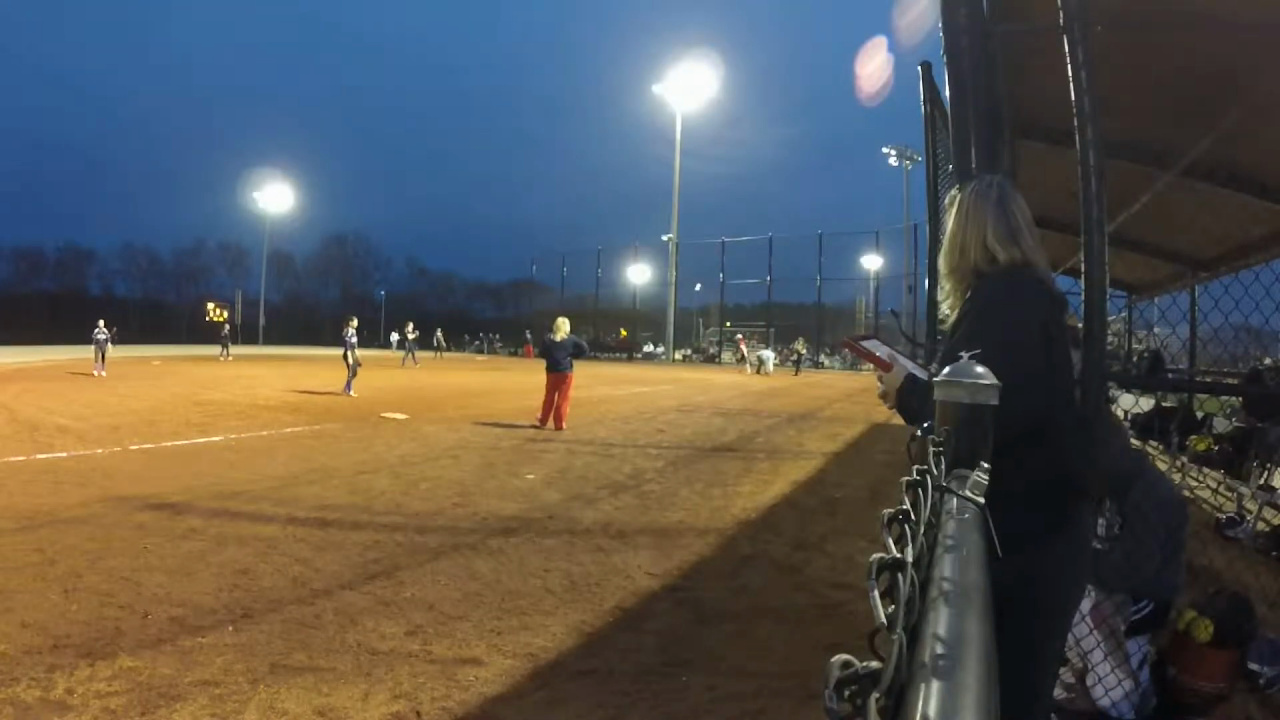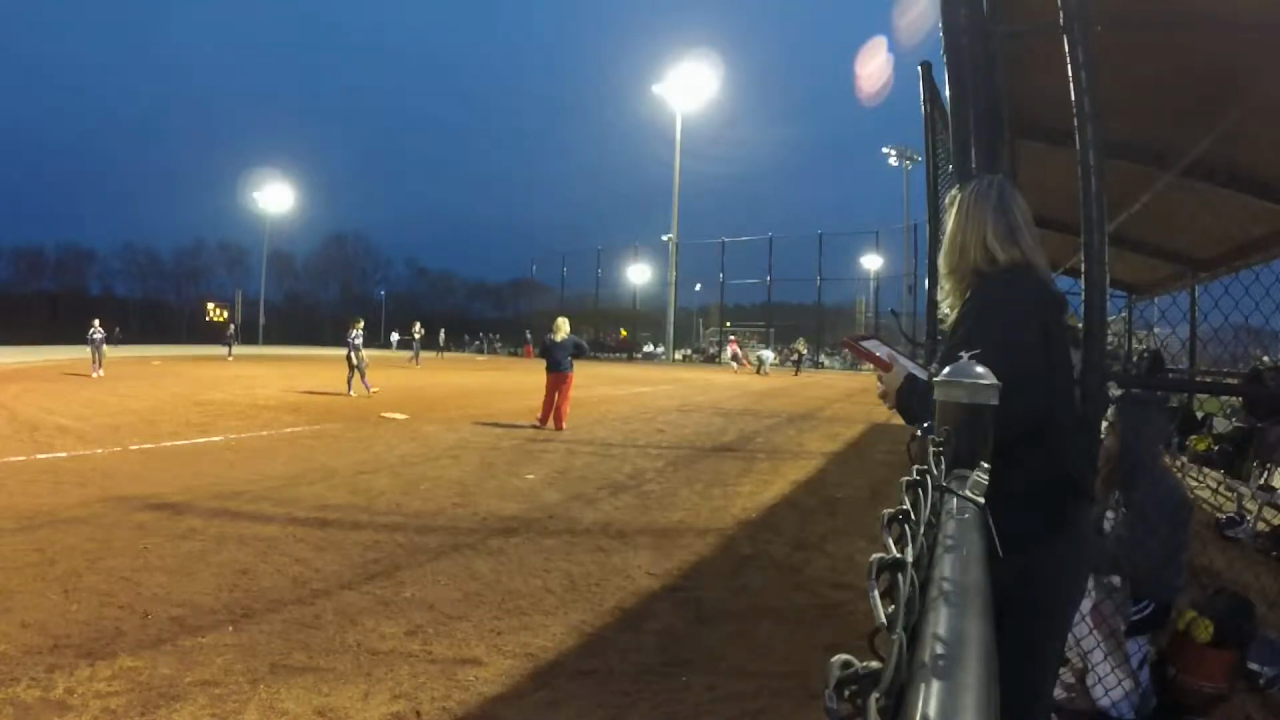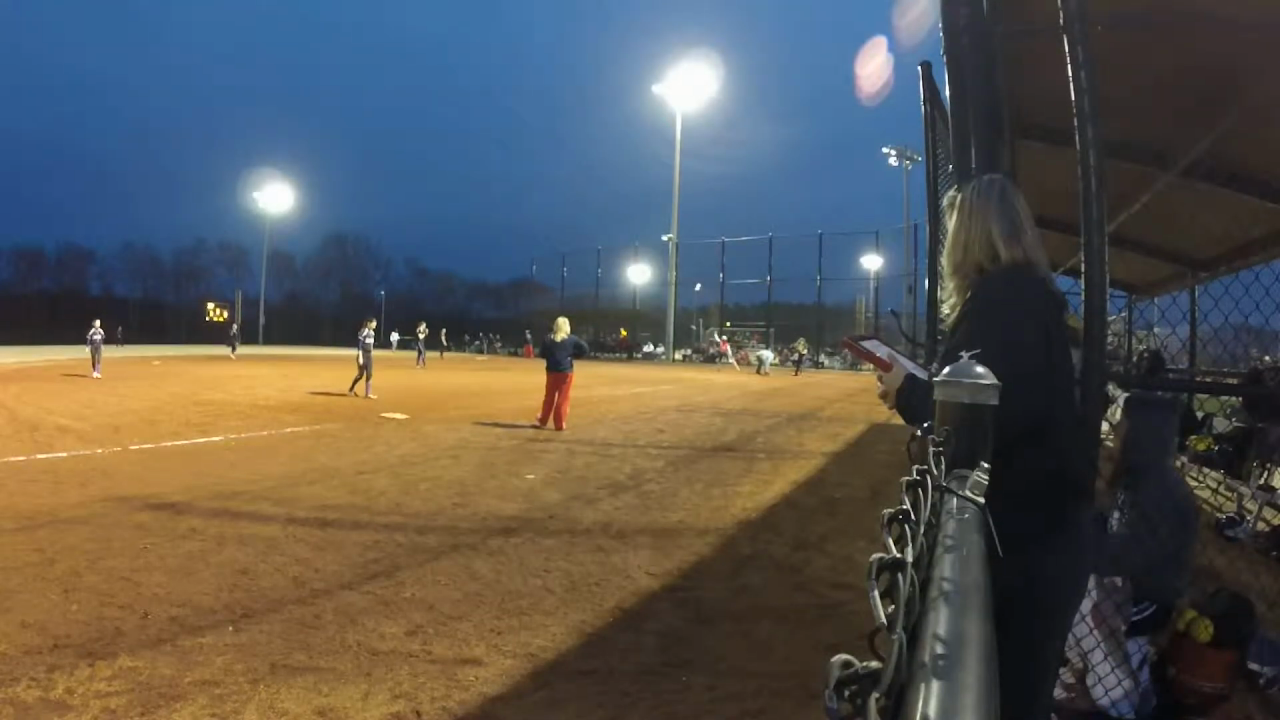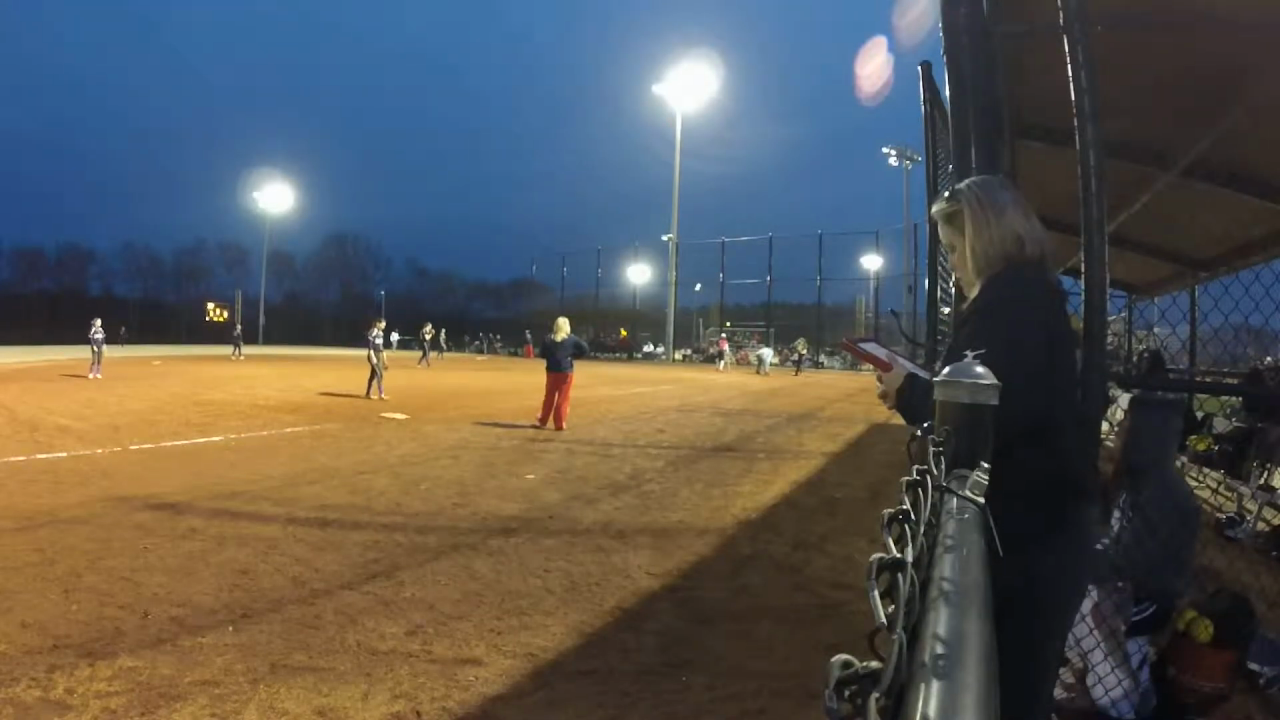
dt=0.4s
person 1, frame 1
left shoulder: (1001, 297)
right shoulder: (1027, 295)
left elbow: (986, 413)
left wrist: (908, 393)
right wrist: (923, 389)
left hip: (1024, 532)
right hip: (1040, 522)
person 1, frame 2
left shoulder: (1000, 298)
right shoulder: (1027, 296)
left elbow: (985, 414)
right elbow: (1013, 399)
left wrist: (908, 393)
right wrist: (922, 389)
left hip: (1024, 532)
right hip: (1039, 522)
person 1, frame 3
left shoulder: (1002, 298)
right shoulder: (1027, 296)
left elbow: (985, 413)
left wrist: (909, 393)
right wrist: (921, 389)
left hip: (1025, 533)
right hip: (1041, 522)
person 1, frame 4
left shoulder: (1010, 297)
right shoulder: (1030, 295)
left elbow: (988, 412)
left wrist: (909, 392)
right wrist: (921, 389)
left hip: (1026, 532)
right hip: (1040, 521)
person 2, frame 1
left shoulder: (1150, 498)
right shoulder: (1120, 482)
left elbow: (1127, 572)
right elbow: (1102, 539)
left wrist: (1073, 553)
left hip: (1145, 597)
right hip: (1122, 580)
left knee: (1064, 603)
person 2, frame 2
left shoulder: (1157, 493)
right shoulder: (1131, 477)
left elbow: (1119, 559)
right elbow: (1110, 536)
left hip: (1146, 596)
right hip: (1127, 580)
person 2, frame 3
left shoulder: (1163, 495)
right shoulder: (1140, 478)
left elbow: (1118, 557)
right elbow: (1117, 532)
right wrist: (1090, 517)
left hip: (1148, 597)
right hip: (1131, 580)
person 2, frame 4
left shoulder: (1164, 496)
right shoulder: (1142, 477)
left elbow: (1126, 563)
right elbow: (1119, 527)
right wrist: (1104, 478)
left hip: (1148, 598)
right hip: (1132, 581)
left ankle: (1096, 688)
